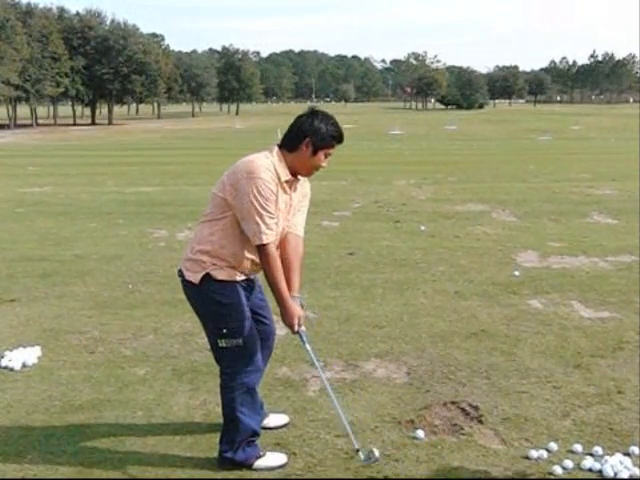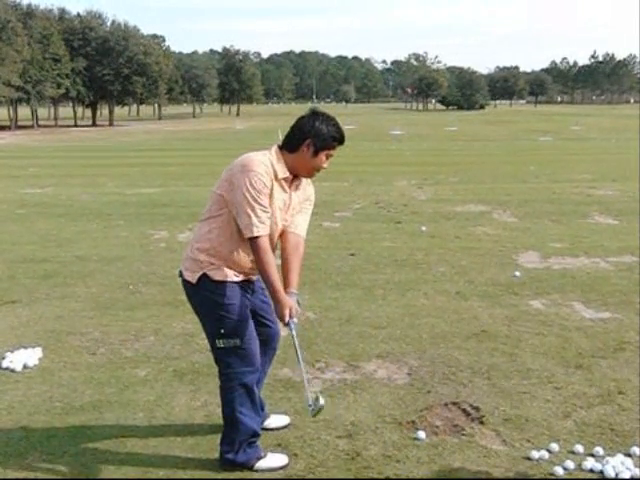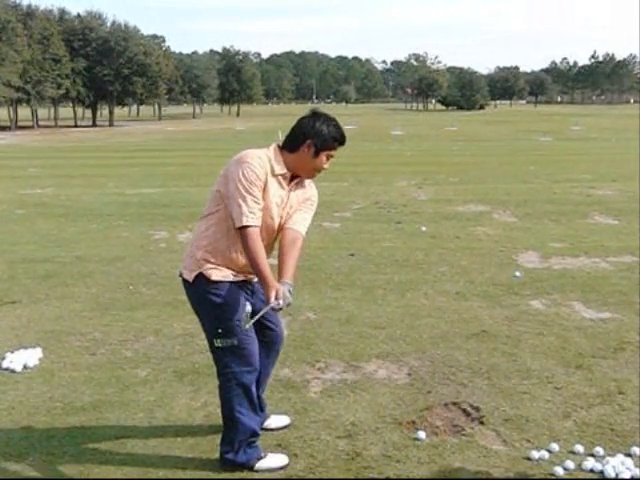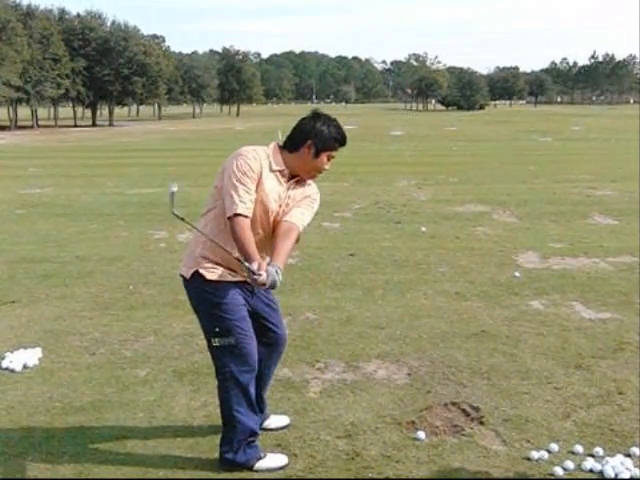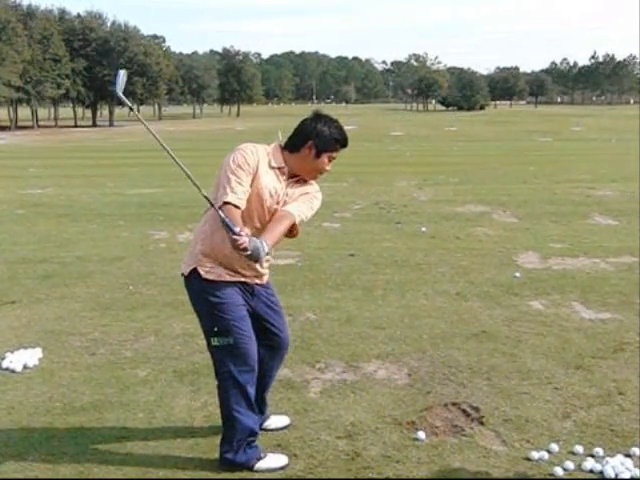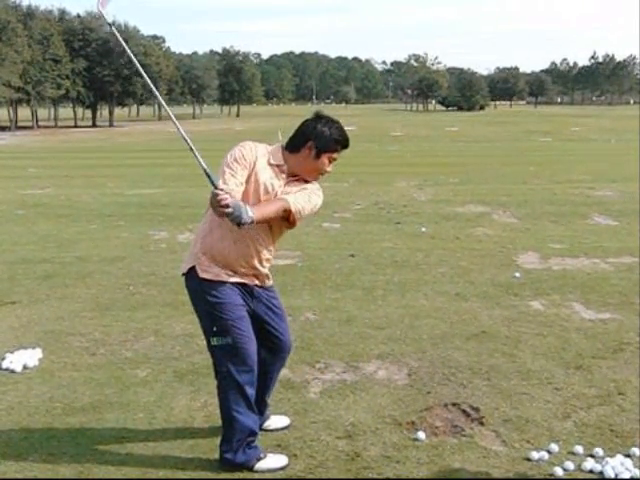
dt=0.4s
person 1, frame 1
left shoulder: (300, 185)
right shoulder: (258, 173)
left elbow: (292, 239)
right elbow: (265, 245)
left wrist: (294, 297)
right wrist: (285, 303)
left hip: (241, 273)
right hip: (211, 274)
left knee: (262, 336)
right knee: (242, 358)
left ankle: (250, 411)
right ankle: (239, 448)
person 1, frame 2
left shoulder: (304, 189)
right shoulder: (254, 169)
left elbow: (294, 240)
right elbow: (257, 239)
left wrist: (292, 293)
right wrist: (278, 296)
left hip: (245, 274)
right hip: (211, 274)
left knee: (266, 337)
right knee: (242, 358)
left ankle: (251, 412)
right ankle: (240, 449)
person 1, frame 3
left shoulder: (306, 193)
right shoulder: (251, 164)
left elbow: (292, 236)
right elbow: (247, 229)
left wrist: (285, 284)
right wrist: (268, 282)
left hip: (246, 276)
right hip: (211, 273)
left knee: (269, 338)
right knee: (241, 358)
left ankle: (252, 412)
right ankle: (240, 449)
person 1, frame 4
left shoulder: (308, 193)
right shoulder: (249, 160)
left elbow: (289, 228)
right elbow: (237, 217)
left wrist: (274, 268)
right wrist: (254, 260)
left hip: (250, 275)
right hip: (211, 273)
left knee: (273, 338)
right knee: (240, 358)
left ankle: (252, 413)
right ankle: (240, 450)
person 1, frame 5
left shoulder: (309, 193)
right shoulder: (249, 156)
left elbow: (285, 219)
right elbow: (227, 207)
left wrist: (260, 244)
right wrist: (240, 233)
left hip: (253, 276)
right hip: (212, 272)
left knee: (275, 341)
right knee: (239, 358)
left ankle: (253, 413)
right ankle: (240, 450)
person 1, frame 6
left shoulder: (311, 192)
right shoulder: (249, 154)
left elbow: (281, 206)
right elbow: (220, 199)
left wrist: (245, 210)
right wrist: (223, 201)
left hip: (256, 278)
right hip: (212, 273)
left knee: (278, 344)
right knee: (239, 359)
left ankle: (253, 414)
right ankle: (240, 450)
